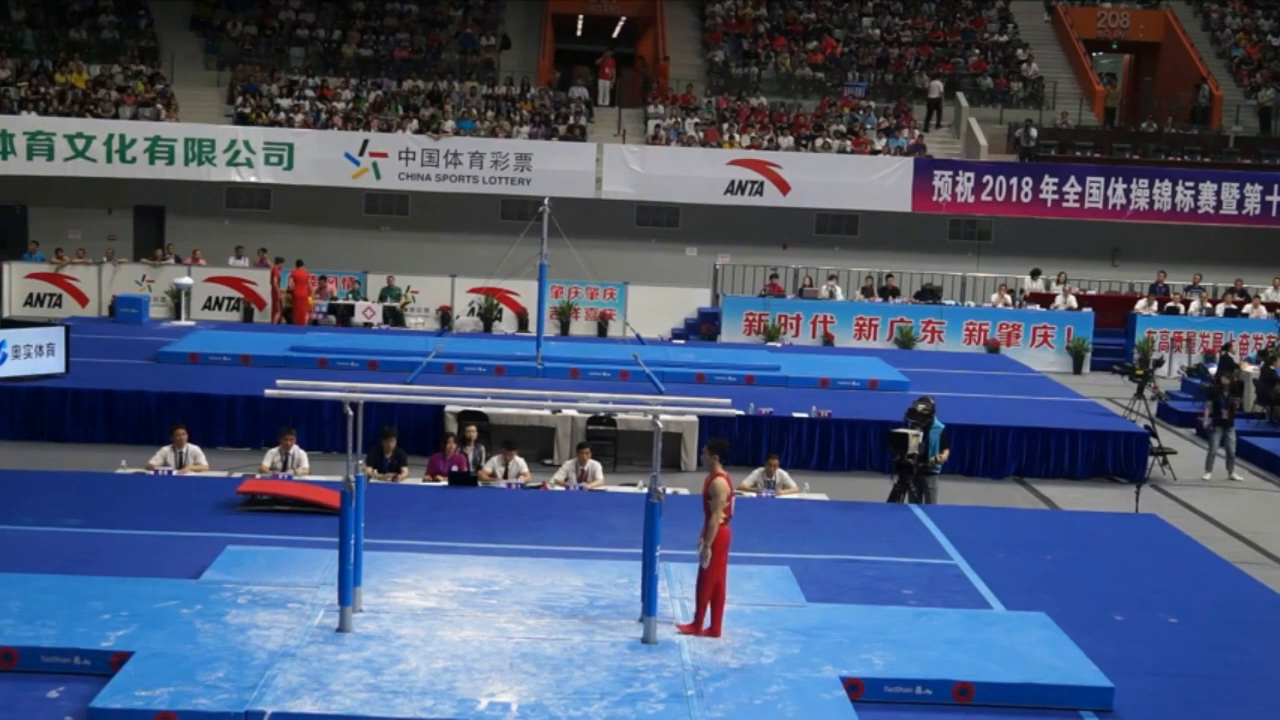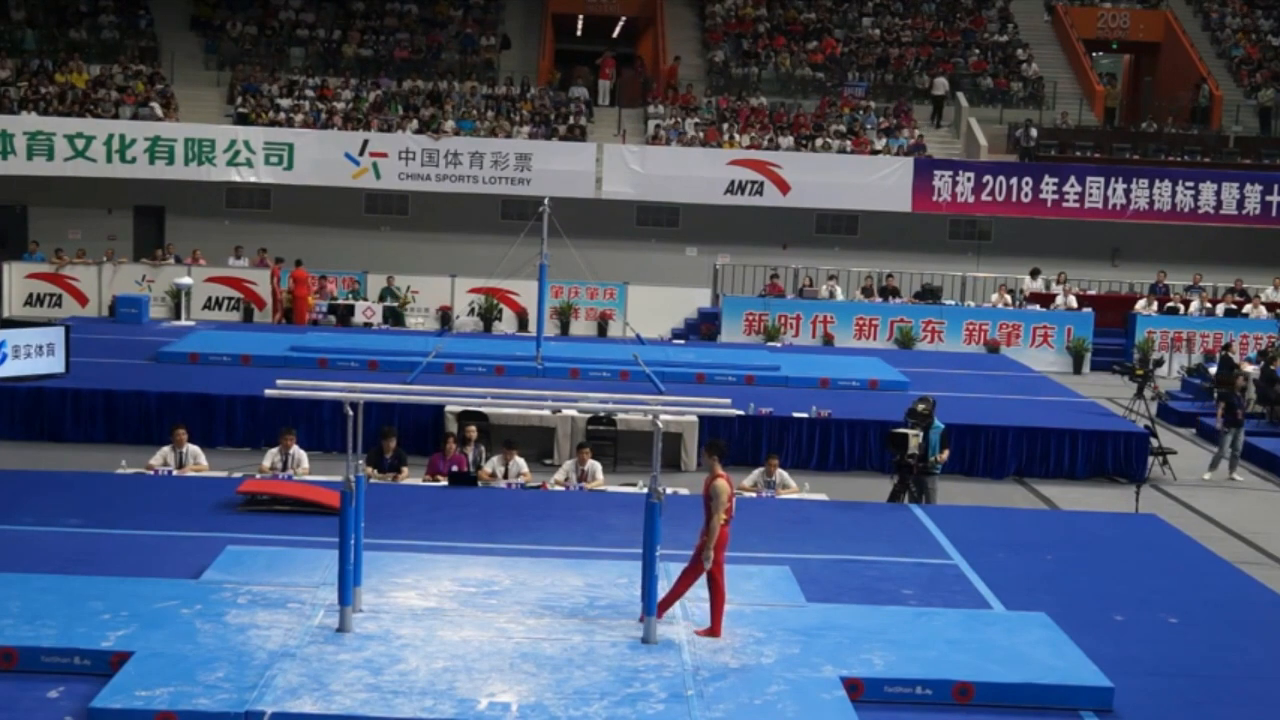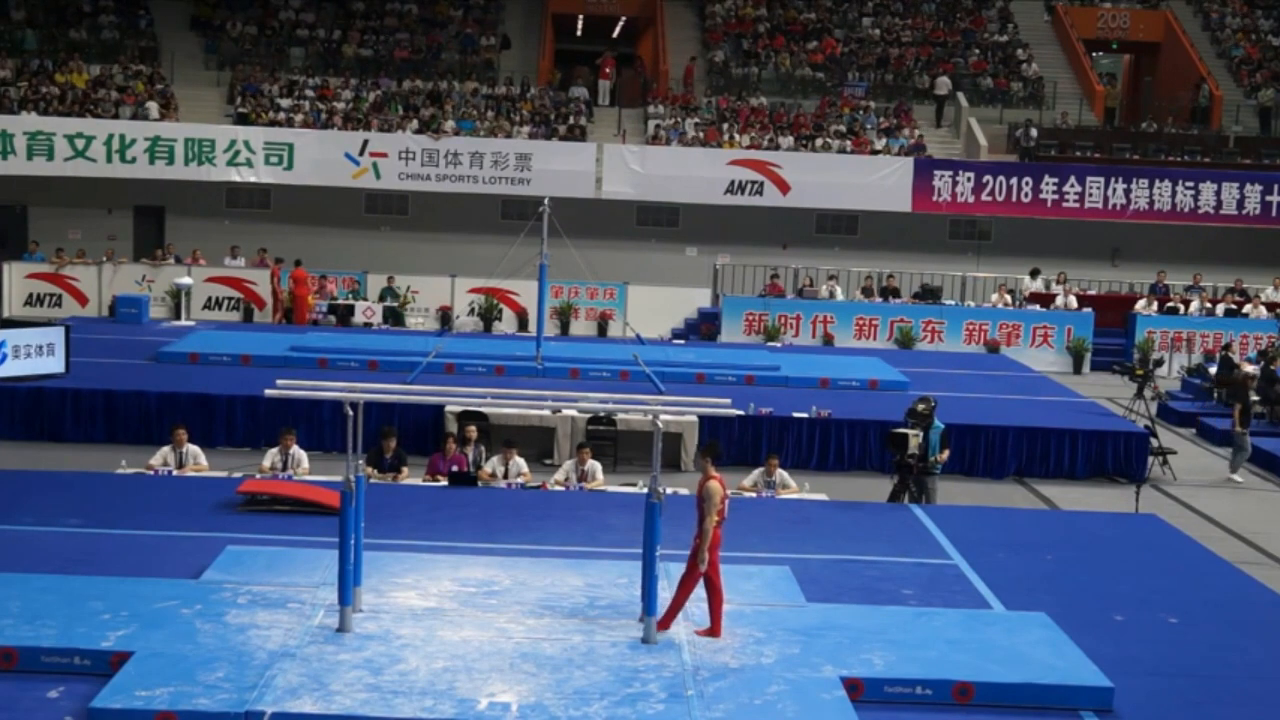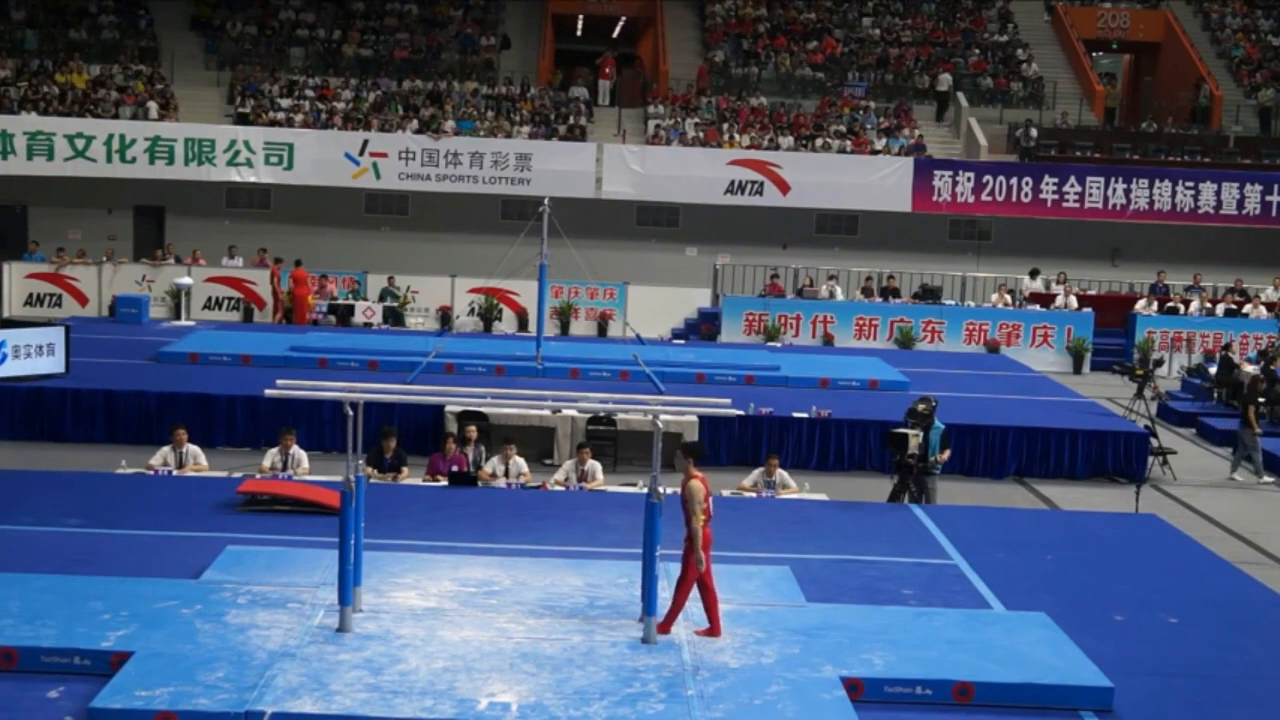
dt=0.3s
person 1, frame 1
left shoulder: (719, 482)
right shoulder: (713, 477)
left elbow: (716, 517)
left wrist: (707, 546)
right wrist: (703, 537)
left hip: (718, 536)
right hip: (716, 534)
left knee: (705, 581)
right knee: (716, 582)
left ankle: (697, 625)
right ankle: (714, 627)
person 1, frame 2
left shoulder: (719, 484)
right shoulder: (714, 479)
left elbow: (717, 518)
left wrist: (709, 548)
right wrist: (704, 538)
left hip: (715, 536)
right hip: (713, 535)
left knee: (688, 576)
right knee: (716, 583)
left ankle: (658, 610)
right ankle: (715, 628)
person 1, frame 3
left shoulder: (711, 485)
right shoulder: (710, 480)
left elbow: (710, 520)
left wrist: (703, 550)
left hip: (707, 538)
right hip: (710, 537)
left knee: (687, 582)
right knee: (712, 584)
left ankle: (665, 622)
right ankle: (715, 628)
person 1, frame 4
left shoulder: (692, 485)
right shoulder: (695, 479)
left elbow: (695, 519)
left wrist: (697, 550)
left hip: (698, 538)
right hip: (702, 535)
left knee: (684, 583)
right knee: (705, 583)
left ankle: (666, 625)
right ankle: (714, 627)
